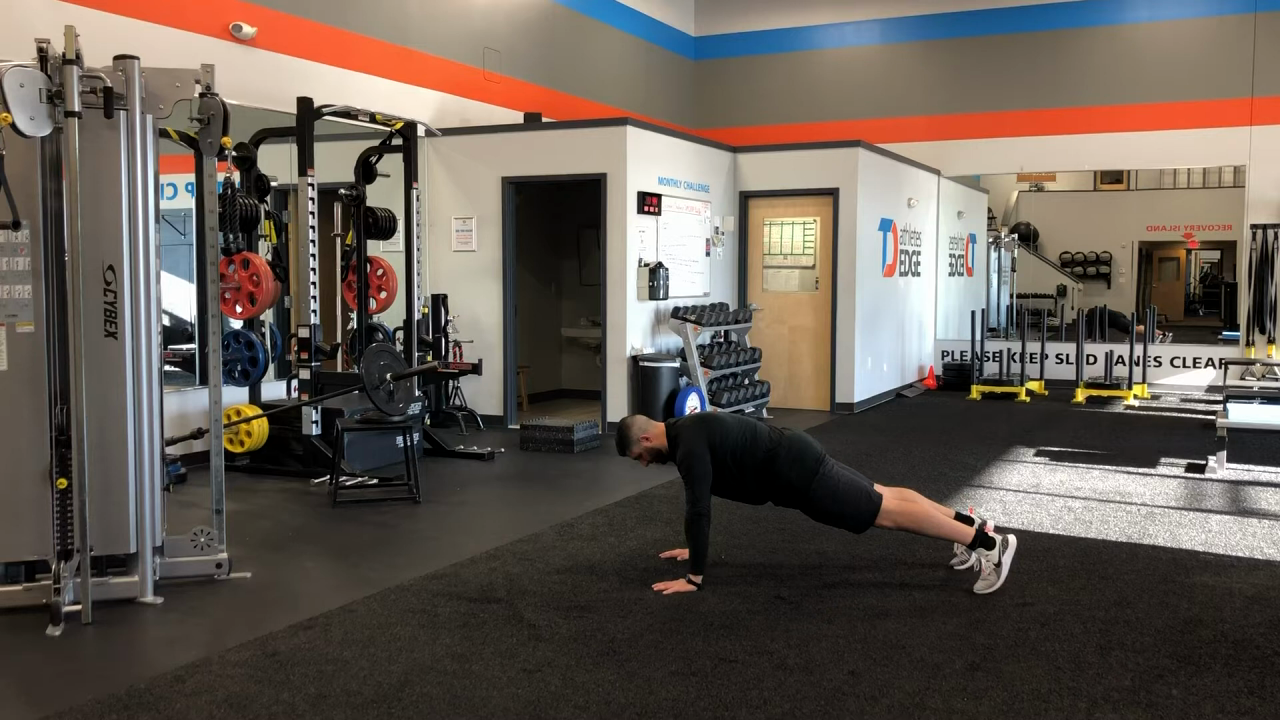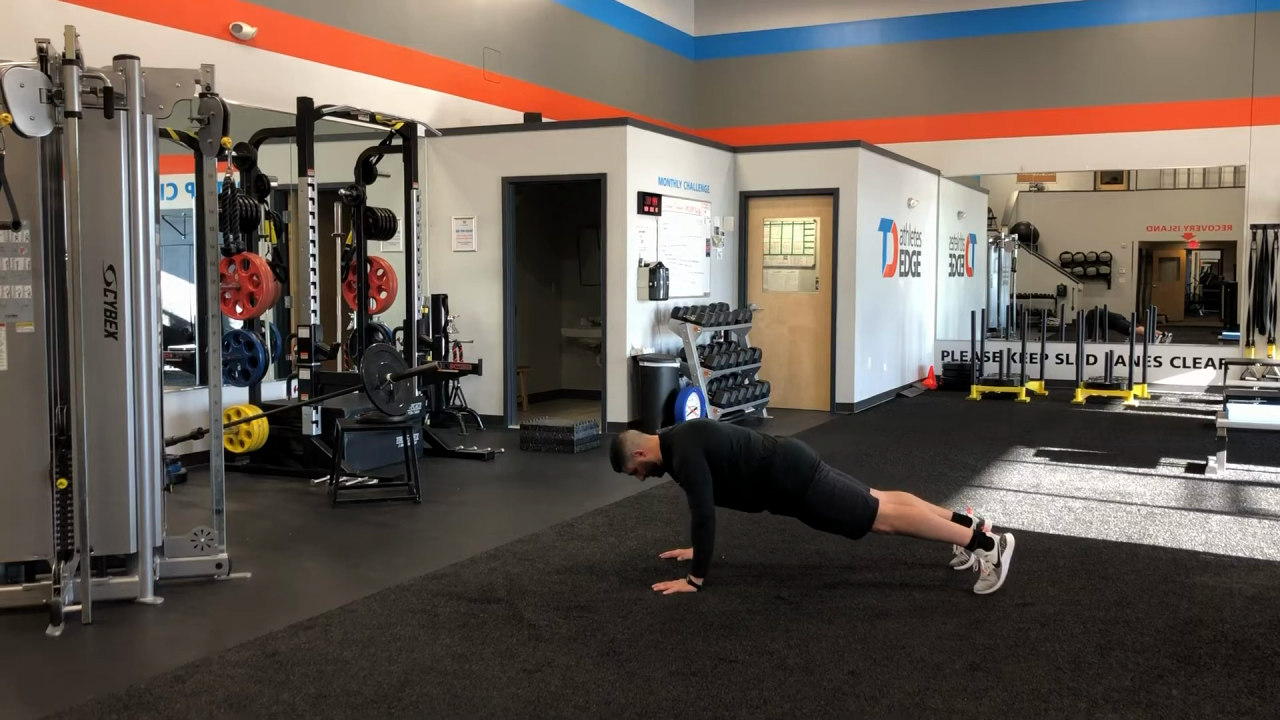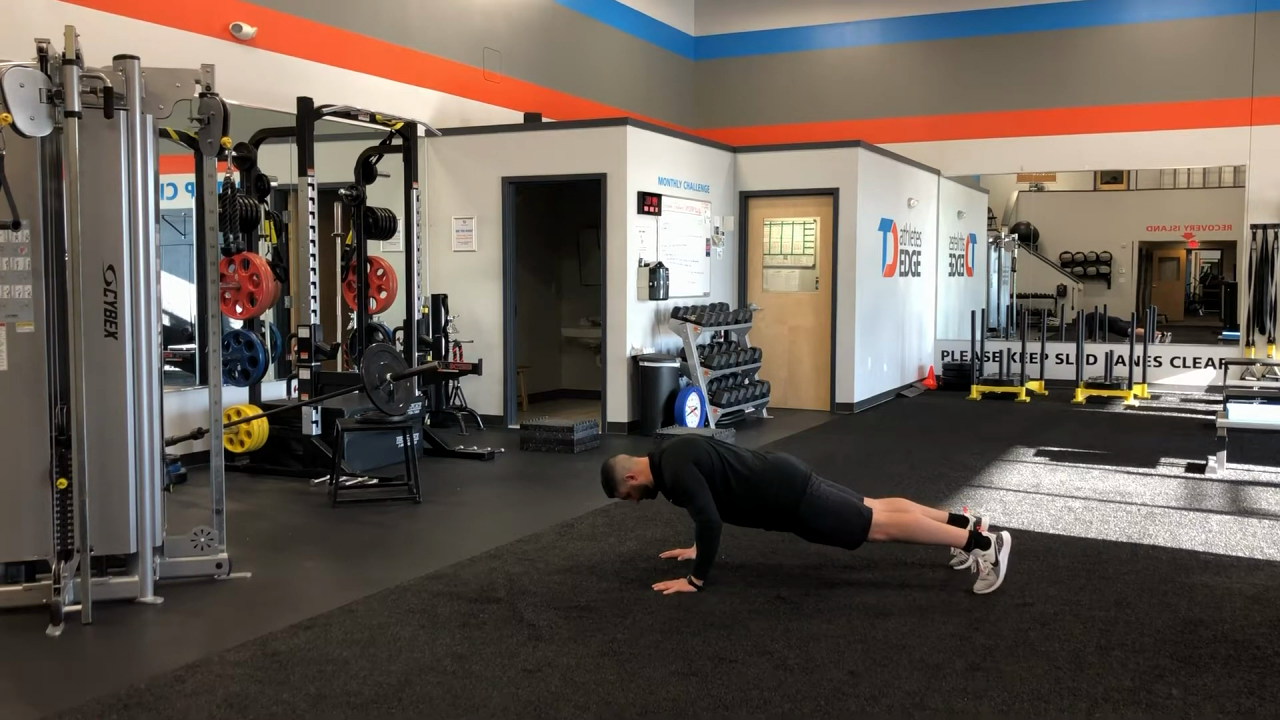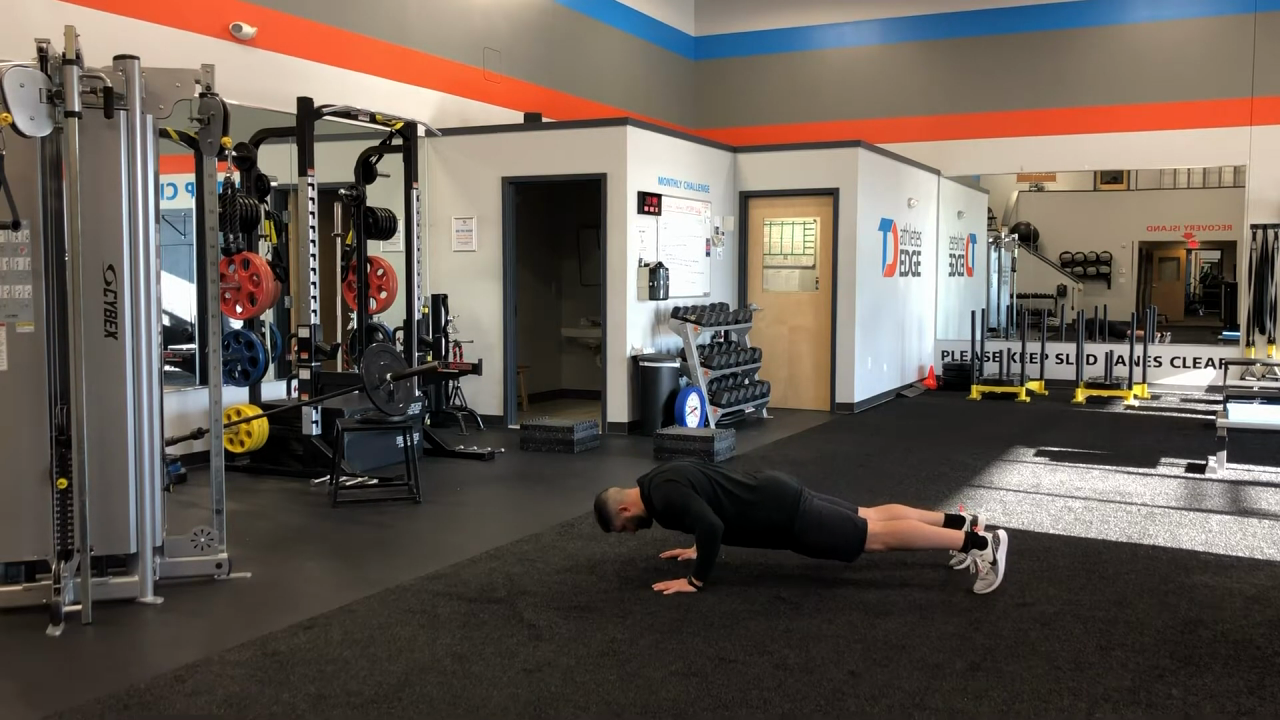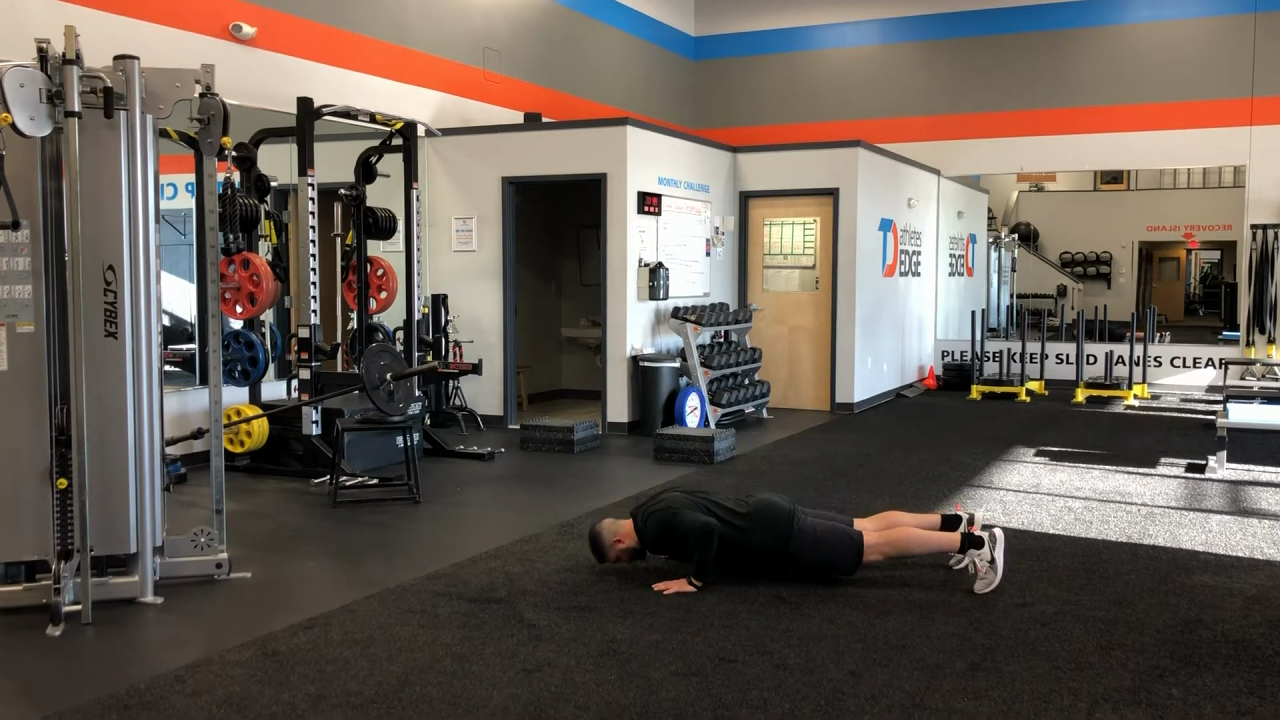
dt=1s
person 1, frame 1
left shoulder: (687, 445)
right shoulder: (688, 431)
left elbow: (698, 509)
right elbow: (700, 504)
left wrist: (694, 576)
right wrist: (694, 547)
left hip: (796, 473)
right hip: (795, 461)
left knee: (885, 511)
right knee: (882, 496)
left ankle: (989, 543)
right ankle: (968, 523)
person 1, frame 2
left shoulder: (683, 454)
right shoulder: (681, 440)
left elbow: (704, 513)
right elbow: (706, 507)
left wrist: (695, 578)
right wrist: (697, 548)
left hip: (792, 480)
right hip: (790, 467)
left knee: (884, 517)
right knee: (879, 500)
left ankle: (986, 544)
right ankle: (966, 523)
person 1, frame 3
left shoulder: (675, 470)
right shoulder: (673, 455)
left elbow: (710, 519)
left wrist: (696, 579)
right wrist: (698, 547)
left hip: (788, 496)
right hip: (784, 480)
left knee: (880, 526)
right knee: (874, 508)
left ankle: (983, 544)
right ankle: (963, 522)
person 1, frame 4
left shoulder: (664, 495)
right shoulder: (663, 480)
left elbow: (712, 527)
left wrist: (696, 580)
right wrist: (698, 548)
left hip: (783, 515)
right hip: (776, 496)
left knee: (877, 536)
right knee: (870, 516)
left ankle: (980, 543)
right ankle: (960, 522)
person 1, frame 5
left shoulder: (656, 525)
right shoulder: (658, 506)
left elbow: (706, 528)
left wrist: (695, 579)
right wrist: (687, 549)
left hip: (778, 537)
right hip: (769, 516)
left knee: (874, 547)
right knee: (868, 525)
left ankle: (977, 542)
right ankle: (957, 522)
